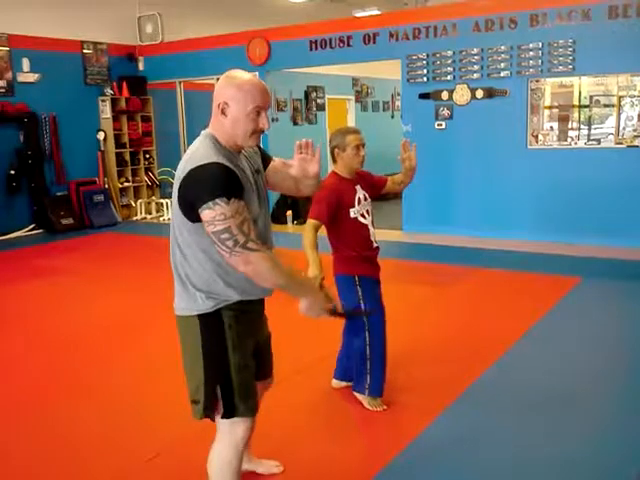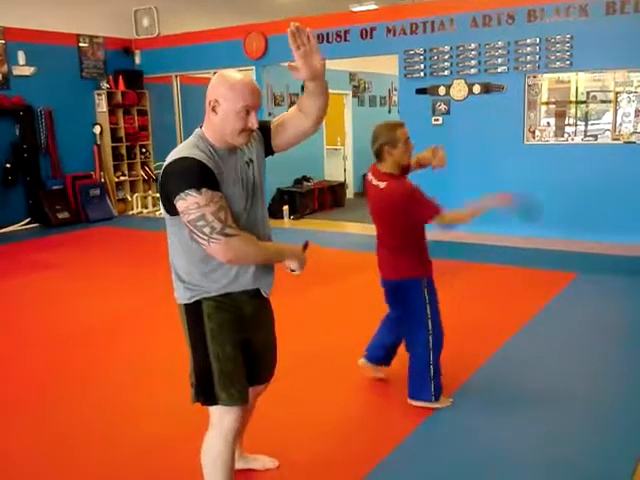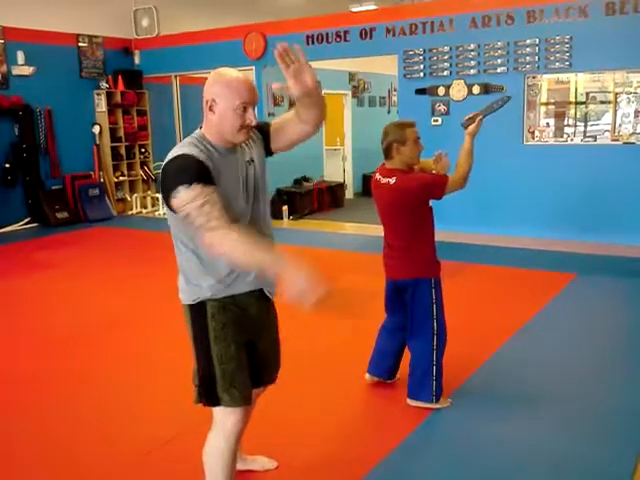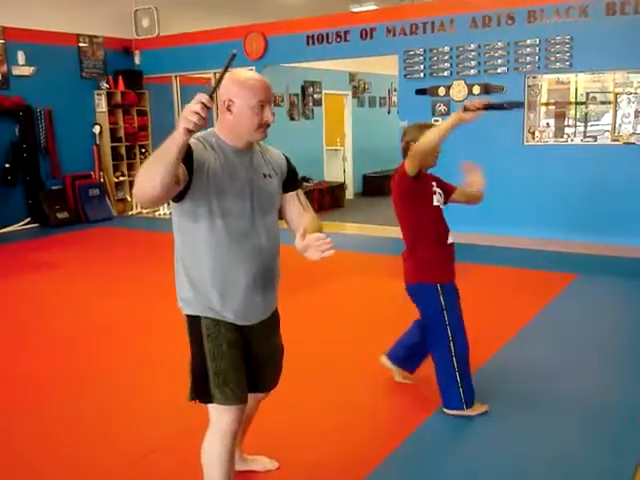
dt=0.7s
person 1, frame 1
left shoulder: (248, 151)
right shoulder: (209, 171)
left elbow: (294, 183)
right elbow: (249, 259)
left wrist: (307, 176)
right wrist: (306, 290)
left hip: (241, 301)
right hip: (215, 311)
left knee: (257, 385)
right knee: (236, 422)
person 1, frame 2
left shoulder: (252, 141)
right shoulder: (188, 167)
left elbow: (308, 118)
right elbow: (227, 247)
left wrist: (315, 79)
right wrist: (287, 253)
left hip: (253, 292)
right hip: (212, 302)
left knee: (254, 383)
right knee: (227, 412)
person 1, frame 3
left shoulder: (251, 138)
right shoulder: (187, 164)
left elbow: (307, 121)
right elbow: (217, 233)
left wrist: (306, 92)
right wrist: (287, 268)
left hip: (255, 293)
right hip: (217, 302)
left knee: (253, 386)
right knee: (230, 412)
person 1, frame 4
left shoulder: (276, 161)
right shoulder: (193, 154)
left elbow: (301, 216)
right elbow: (145, 194)
left wrist: (311, 239)
right wrist: (181, 136)
left hip: (262, 304)
right hip: (212, 308)
left knee: (256, 391)
right knee: (226, 413)
person 2, frame 1
left shoulder: (363, 178)
right shoulder: (330, 189)
left elbow: (397, 185)
right elbow: (310, 229)
left wrist: (409, 169)
right wrist: (314, 265)
left hip: (366, 267)
right hip: (352, 271)
left knee: (359, 325)
right knee: (371, 327)
left ankle: (344, 375)
right ankle: (367, 388)
person 2, frame 2
left shoulder: (374, 174)
right shoulder: (401, 192)
left elbow: (417, 160)
right elbow: (445, 219)
left wrist: (431, 157)
right wrist: (488, 203)
left hip: (389, 267)
right hip: (410, 271)
left knee: (399, 314)
right knee: (426, 332)
left ankle: (374, 358)
right ankle: (425, 394)
person 2, frame 3
left shoulder: (381, 176)
right shoulder: (412, 184)
left elbow: (417, 169)
right elbow: (459, 181)
left wrist: (435, 169)
right wrist: (469, 138)
left hip: (394, 267)
right hip: (419, 271)
left knee: (397, 320)
right knee: (428, 332)
left ankle: (379, 370)
right ankle: (424, 393)
person 2, frame 4
left shoulder: (430, 181)
right shoulder: (406, 178)
left elbow: (467, 199)
right elbow: (423, 148)
left wrist: (475, 189)
right wrist: (458, 118)
left hip: (428, 270)
right hip: (430, 274)
left knee: (432, 324)
right knee: (450, 337)
left ankle: (398, 359)
right ankle: (459, 401)
